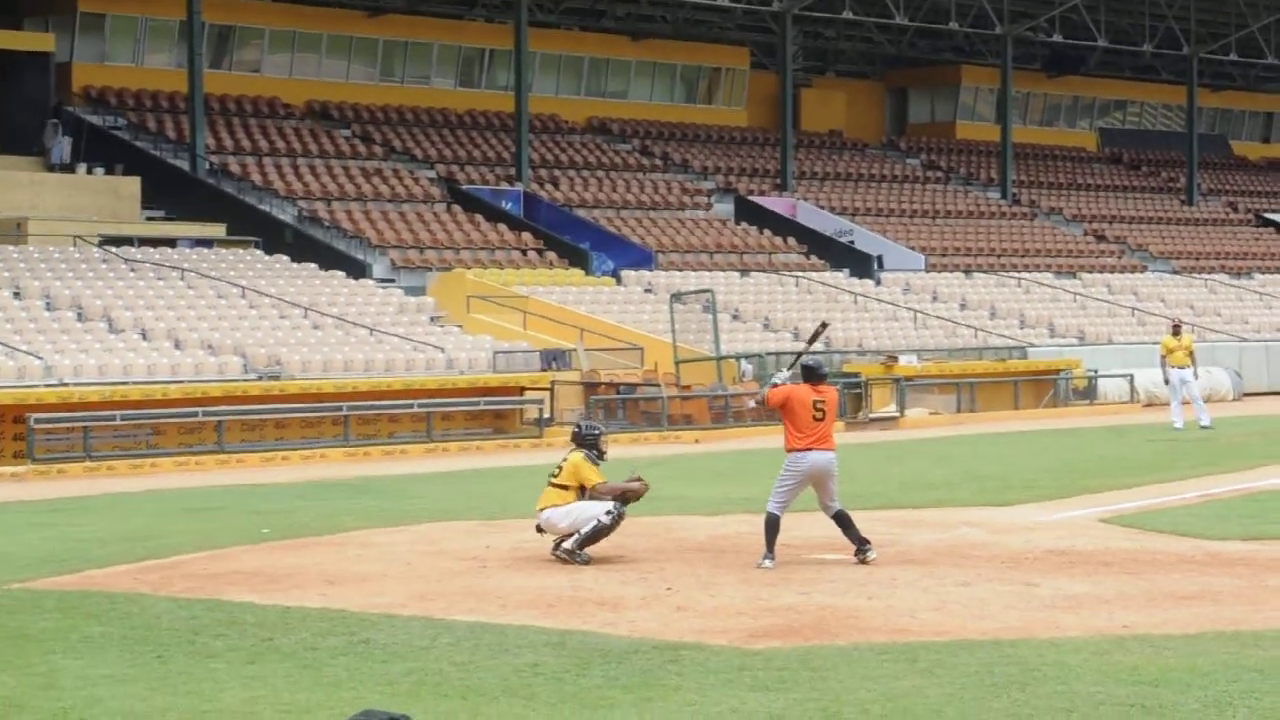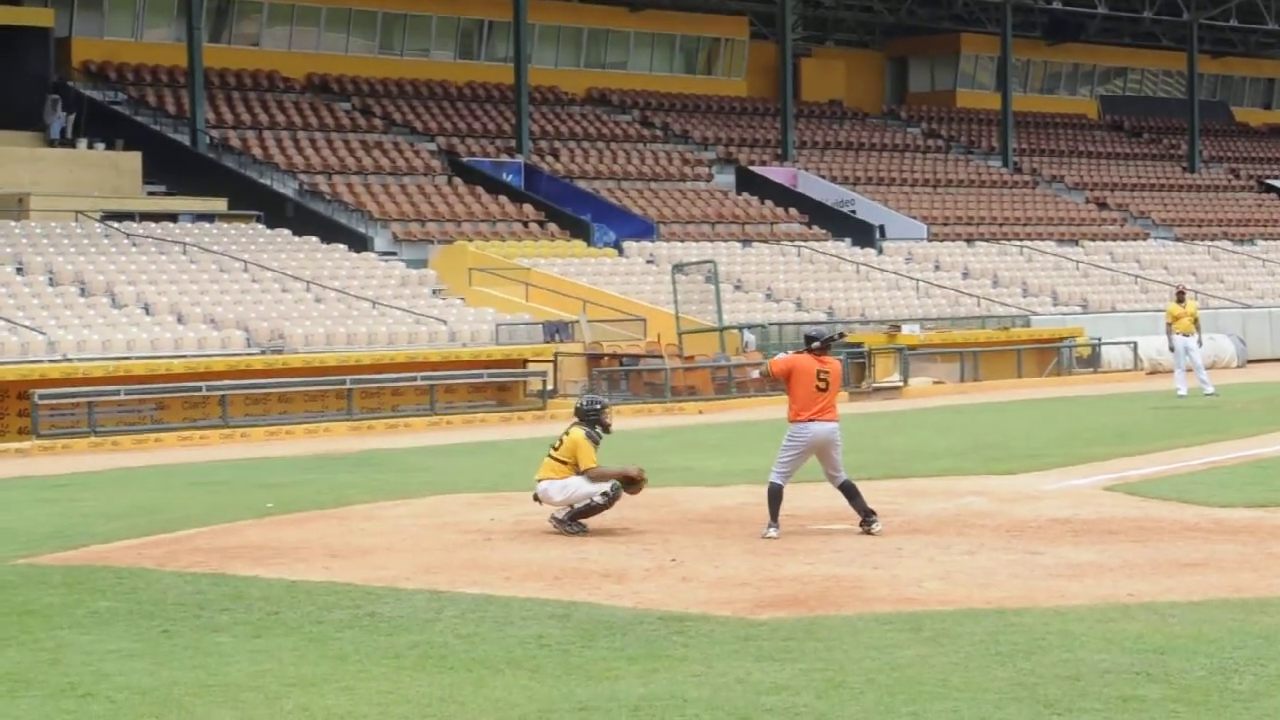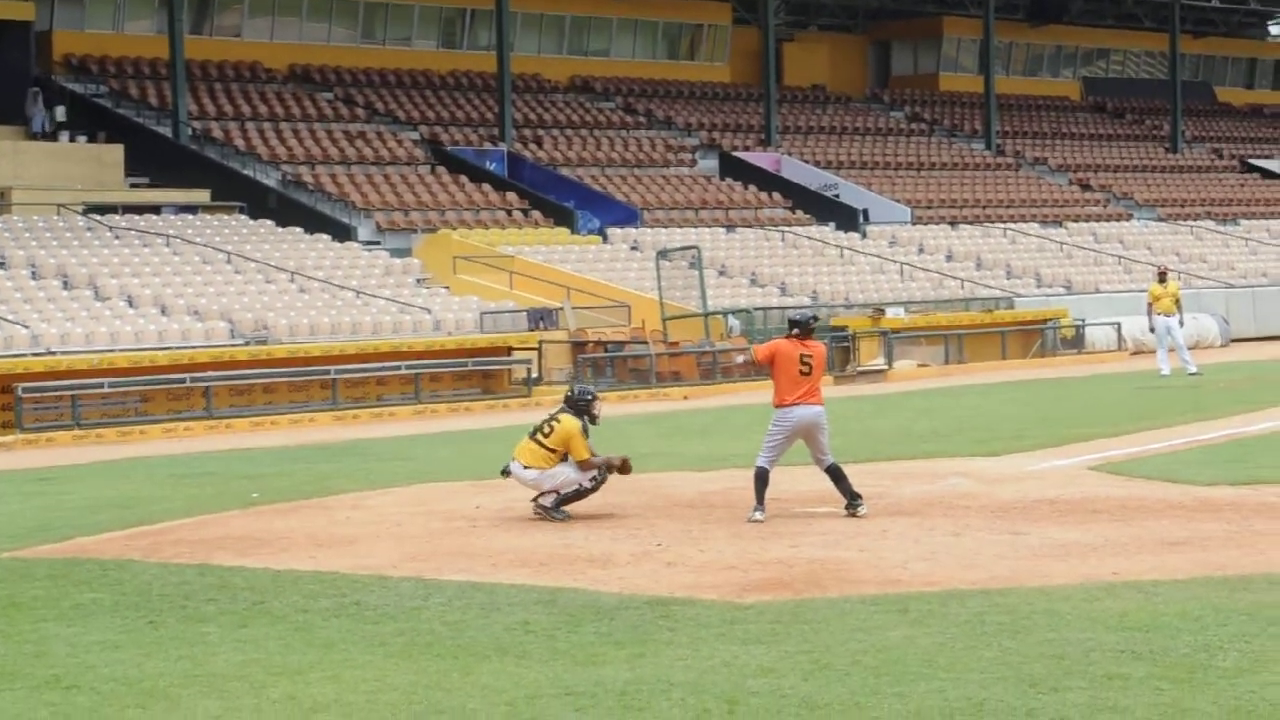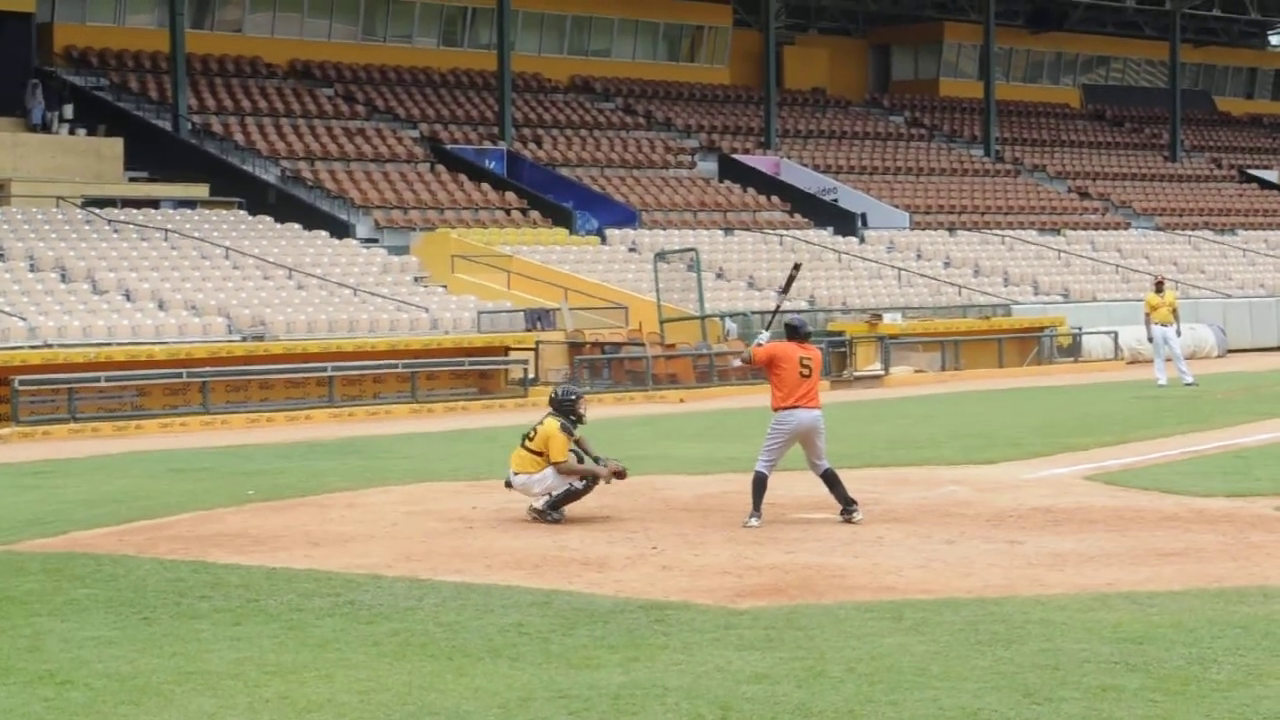
dt=0.7s
person 1, frame 1
left shoulder: (791, 392)
right shoulder: (833, 394)
left elbow: (761, 399)
left wrist: (775, 383)
left hip: (801, 459)
right hip: (828, 458)
left knee: (775, 507)
right knee: (832, 507)
left ankle: (769, 556)
right ankle: (864, 548)
person 1, frame 2
left shoulder: (795, 361)
right shoulder: (836, 365)
left elbow: (763, 372)
left wrist: (779, 360)
left hip: (803, 429)
right hip: (831, 428)
left knee: (778, 477)
right knee: (838, 477)
left ankle: (773, 526)
right ankle: (870, 520)
person 1, frame 3
left shoulder: (778, 347)
right shoulder: (820, 349)
left elbow: (748, 359)
left wrist: (763, 349)
left hip: (787, 414)
right hip: (816, 412)
left knee: (764, 461)
right knee: (825, 460)
left ankle: (759, 509)
right ankle: (855, 503)
person 1, frame 4
left shoulder: (777, 349)
right shoulder: (816, 354)
left elbow: (745, 358)
left wrist: (759, 342)
left hip: (787, 417)
right hip: (814, 416)
left knee: (764, 465)
right knee: (820, 465)
left ankle: (755, 515)
right ankle: (851, 509)
